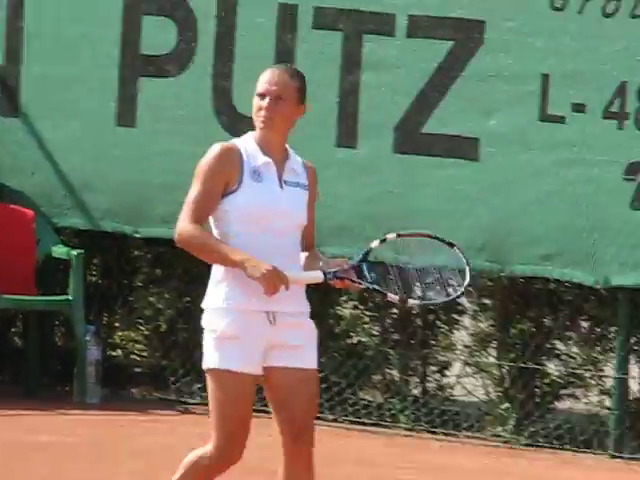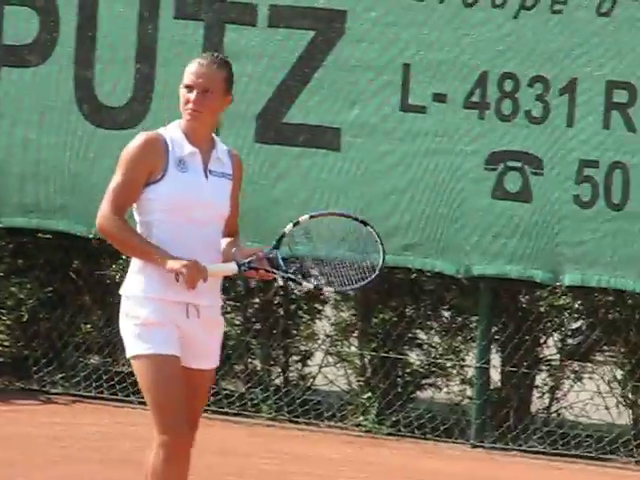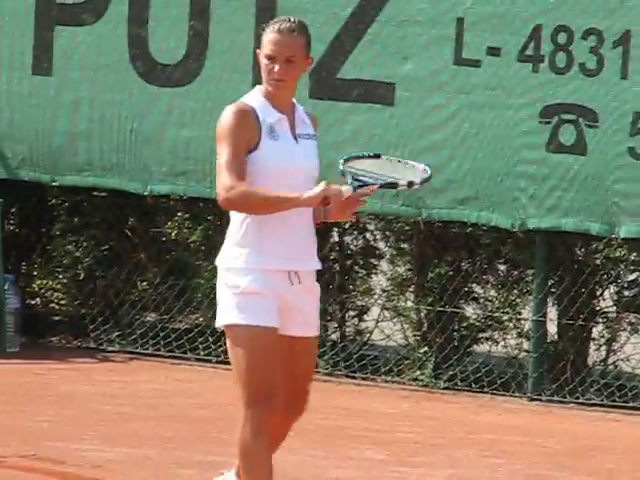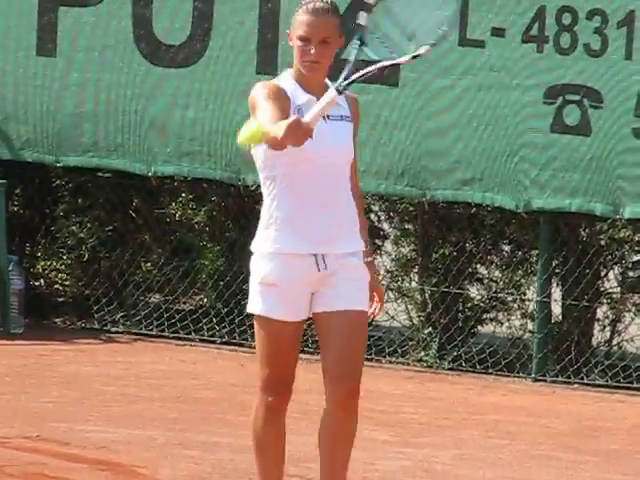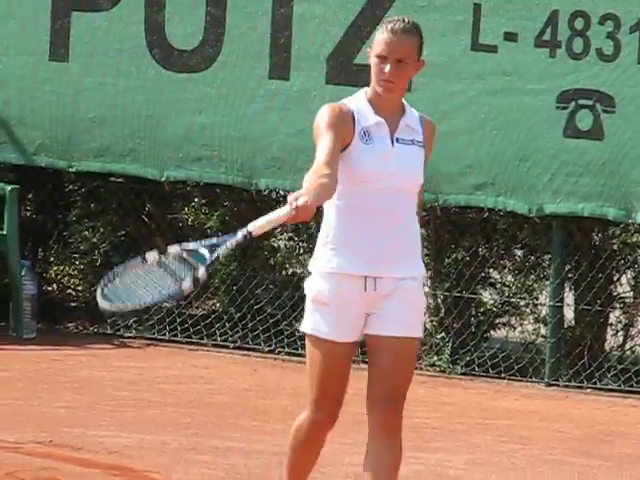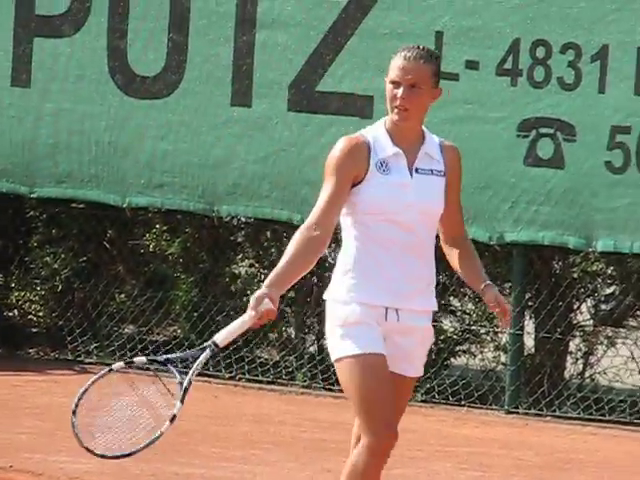
dt=0.3s
person 1, frame 1
left shoulder: (305, 172)
right shoulder: (225, 156)
right elbow: (186, 231)
left wrist: (324, 266)
right wrist: (247, 261)
left hip: (291, 319)
right hip: (234, 315)
left knee: (300, 440)
person 1, frame 2
left shoulder: (231, 163)
right shoulder: (149, 146)
right elbow: (107, 221)
left wrist: (244, 255)
right wrist: (168, 260)
left hip: (204, 311)
right hip: (151, 305)
left knee: (181, 437)
right knee: (170, 435)
person 1, frame 3
left shoulder: (307, 121)
right shoulder: (240, 115)
right elbow: (229, 193)
left wrist: (331, 208)
right wrist: (305, 198)
left hip: (301, 277)
right hip: (249, 275)
left knee: (292, 405)
right knee: (260, 408)
person 1, frame 4
left shoulder: (348, 105)
right shoulder: (269, 94)
right elbow: (270, 134)
left wrist: (368, 258)
right wrist: (288, 130)
left hip: (344, 260)
right hip: (283, 257)
left knee: (343, 394)
right knee: (275, 393)
person 1, frame 5
left shoulder: (423, 129)
right shoulder: (337, 116)
right elbow: (323, 173)
left wrist: (411, 274)
right wrist: (308, 196)
left hip: (401, 285)
right hip: (339, 279)
left knee: (386, 415)
right knee: (322, 413)
person 1, frame 6
left shoulder: (447, 157)
right shoulder: (354, 150)
left elbow: (454, 239)
right elbow: (317, 228)
left wrist: (487, 288)
right wrist: (272, 289)
left hip: (413, 317)
right hip: (356, 309)
left knee: (369, 439)
right knee: (378, 438)
